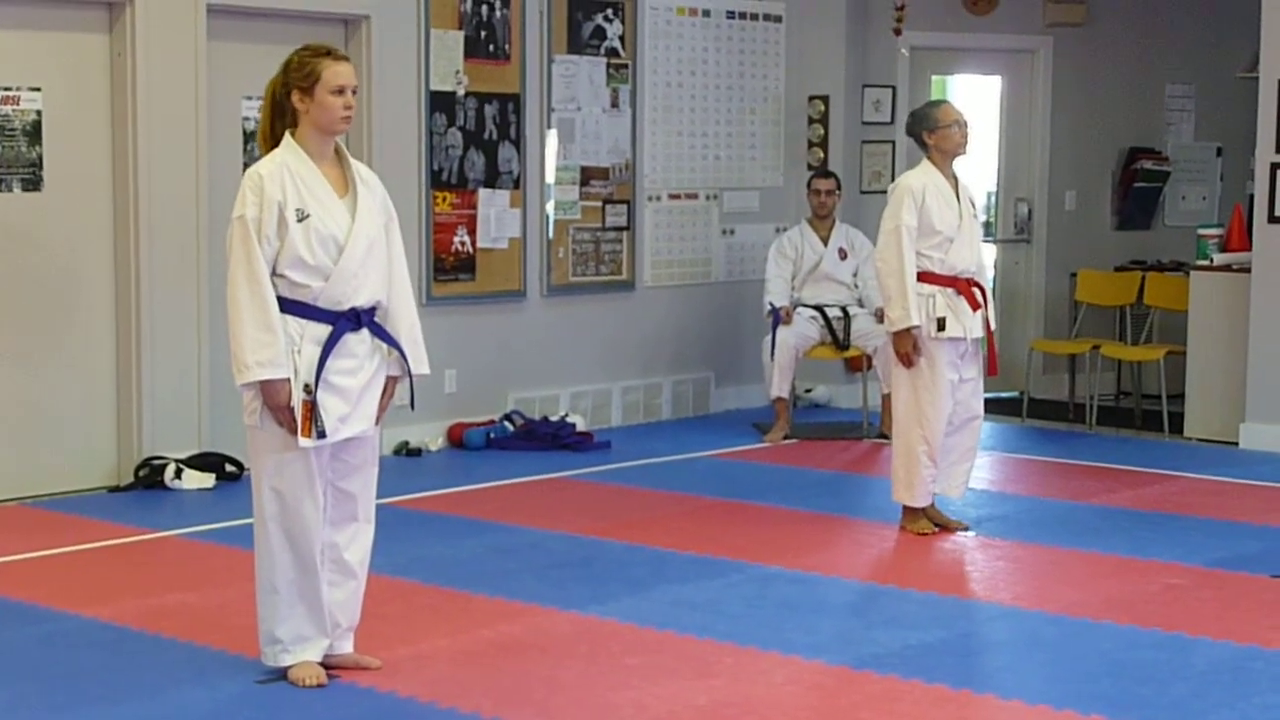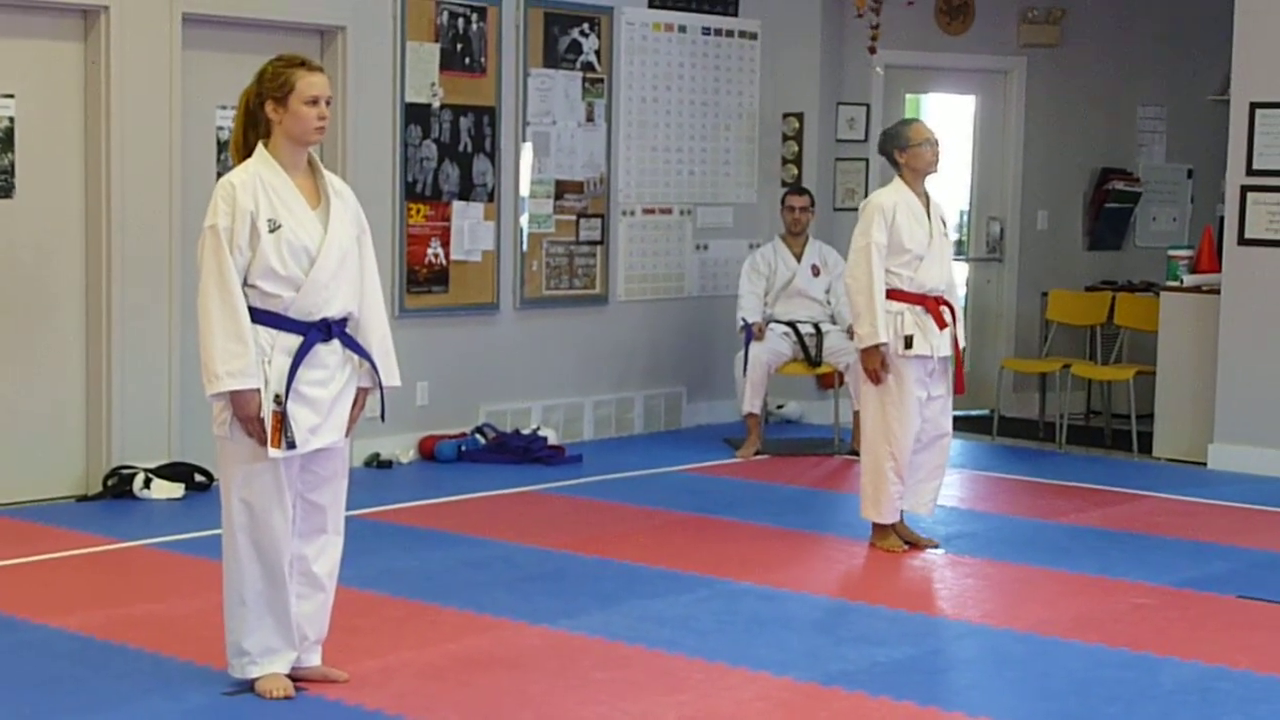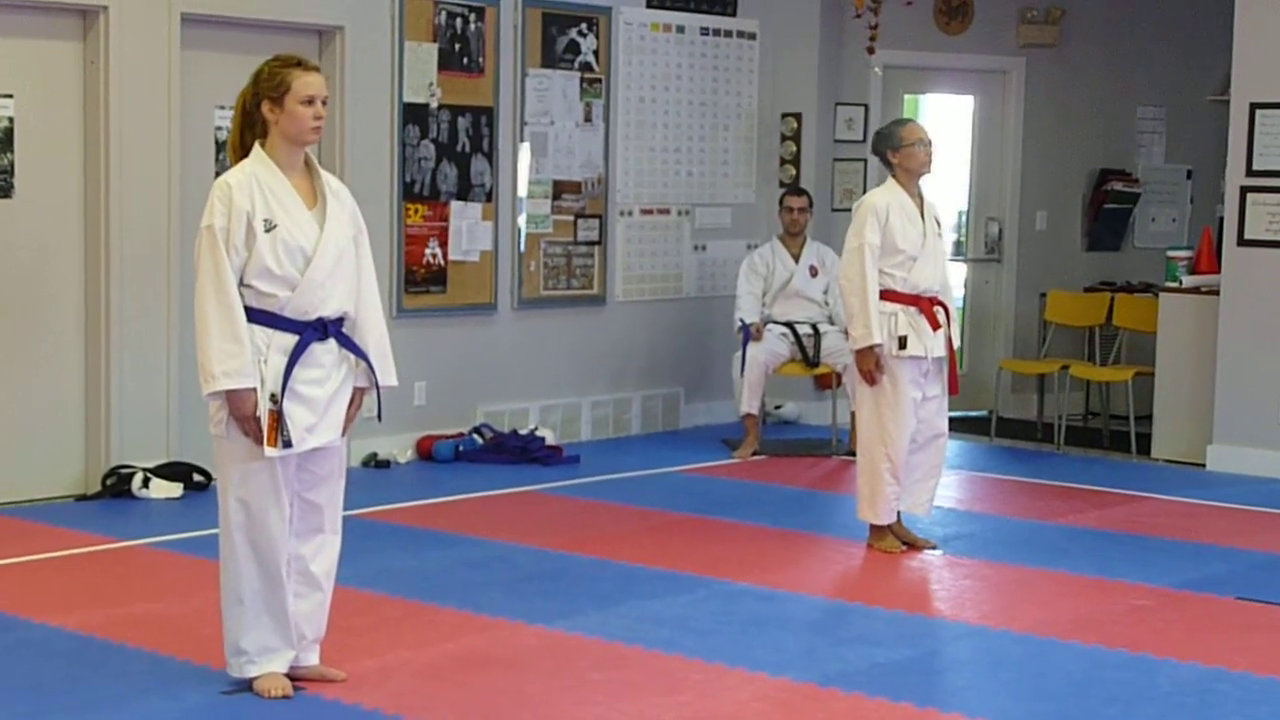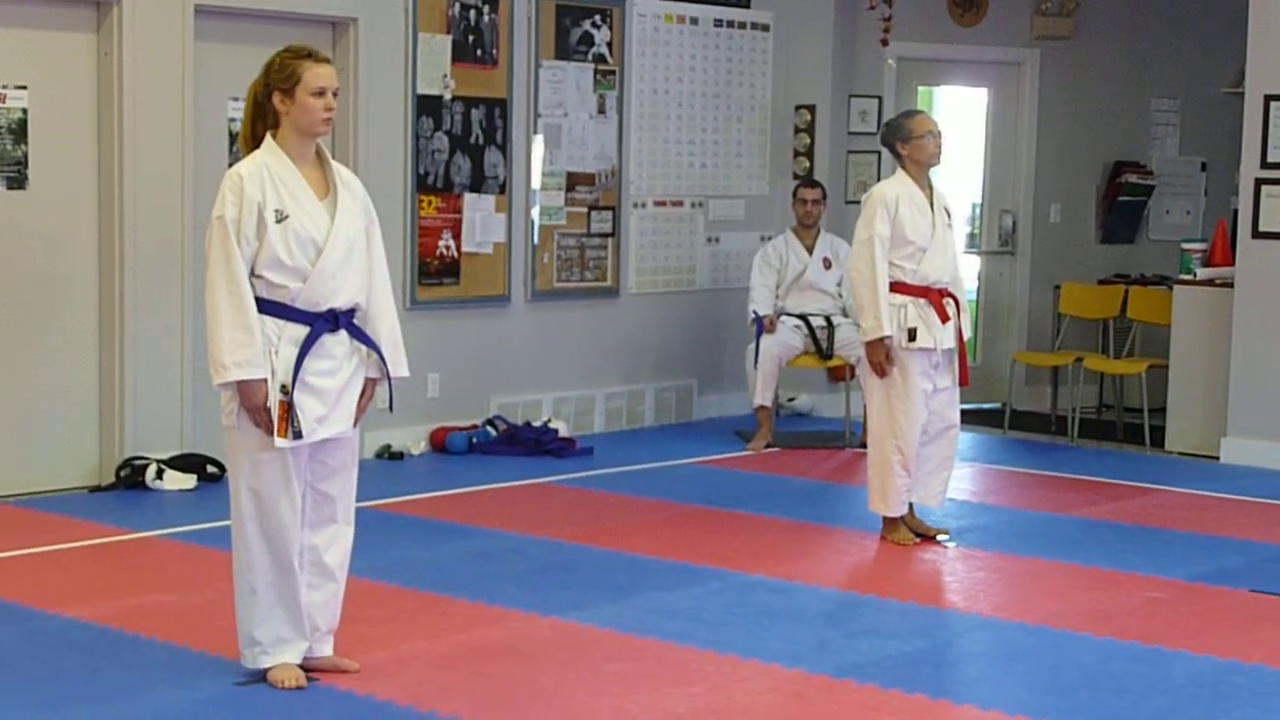
dt=0.4s
person 1, frame 1
left shoulder: (366, 183)
right shoulder: (268, 181)
left elbow: (390, 274)
right elbow: (251, 283)
left wrist: (393, 361)
right wrist: (270, 373)
left hip: (357, 359)
right hip: (297, 357)
left knee: (350, 506)
right knee: (294, 506)
left ankle: (334, 637)
right ankle: (295, 645)
person 1, frame 2
left shoulder: (339, 194)
right shoulder: (240, 190)
left elbow: (363, 286)
right elbow: (222, 293)
left wrist: (364, 374)
right wrist: (240, 383)
left hip: (328, 371)
right hip: (267, 369)
left knee: (319, 518)
right knee: (263, 518)
left ankle: (301, 649)
right ankle: (261, 657)
person 1, frame 3
left shoulder: (335, 194)
right shoulder: (237, 190)
left elbow: (359, 286)
right elbow: (218, 293)
left wrist: (360, 372)
right wrist: (236, 383)
left hip: (323, 370)
right hip: (264, 367)
left knee: (316, 517)
right knee: (259, 517)
left ankle: (299, 649)
right ankle: (259, 656)
person 1, frame 4
left shoulder: (347, 186)
right shoulder: (248, 182)
left elbow: (371, 278)
right elbow: (229, 284)
left wrist: (373, 364)
right wrist: (247, 374)
left hip: (336, 361)
right hip: (274, 359)
left knee: (329, 509)
right knee: (272, 508)
left ankle: (313, 640)
right ankle: (274, 647)
person 2, frame 1
left shoulder: (962, 190)
right shoulder: (911, 187)
right elbow: (893, 258)
left wrist: (982, 314)
right wrist: (902, 323)
left hip: (965, 312)
right hip: (929, 312)
left knee: (964, 413)
right knee: (925, 412)
left ankle: (931, 503)
right ankle: (912, 509)
person 2, frame 2
left shoulder: (934, 208)
right shoulder: (882, 204)
right elbow: (863, 275)
left wrist: (952, 333)
right wrist: (871, 340)
left hip: (934, 330)
right hip: (898, 329)
left knee: (932, 430)
right knee: (893, 429)
left ankle: (900, 519)
right ankle: (881, 525)
person 2, frame 3
left shoulder: (929, 208)
right shoulder: (876, 205)
right elbow: (857, 276)
left wrist: (946, 332)
right wrist: (866, 341)
left hip: (929, 331)
right hip: (893, 330)
left knee: (929, 430)
right knee: (889, 430)
left ankle: (898, 520)
right ankle: (879, 526)
person 2, frame 4
left shoulder: (940, 199)
right shoulder: (885, 196)
right elbow: (866, 267)
left wrist: (957, 324)
right wrist: (876, 333)
left hip: (939, 323)
right hip: (903, 322)
left knee: (941, 421)
right knee: (900, 422)
left ankle: (911, 512)
right ankle: (892, 518)
person 3, frame 1
left shoulder: (856, 239)
right shoulder: (789, 241)
left elbow: (869, 281)
right elbow: (777, 281)
left wrist: (880, 307)
right wrist: (782, 306)
left hip: (849, 314)
right hip: (807, 314)
left knee: (890, 338)
right knee: (781, 341)
left ankle: (888, 419)
right ankle: (781, 420)
person 3, frame 2
left shoulder: (829, 256)
right shoulder: (762, 257)
left elbow: (842, 298)
right elbow: (750, 296)
left wrist: (853, 324)
right wrist: (754, 321)
left hip: (822, 330)
right hip: (779, 330)
left knee: (862, 354)
right knee: (753, 356)
left ankle: (859, 435)
right ankle: (753, 435)
person 3, frame 3
left shoulder: (826, 257)
right shoulder: (760, 257)
left elbow: (840, 299)
right elbow: (748, 297)
right wrist: (752, 322)
left hip: (819, 331)
right hip: (778, 331)
right knee: (751, 357)
left ankle: (858, 436)
right ankle: (751, 436)
person 3, frame 4
left shoulder: (840, 248)
right shoulder: (774, 249)
right elbow: (761, 289)
right wrist: (765, 314)
left hip: (833, 323)
right hip: (790, 324)
right knee: (765, 349)
right ankle: (764, 428)
